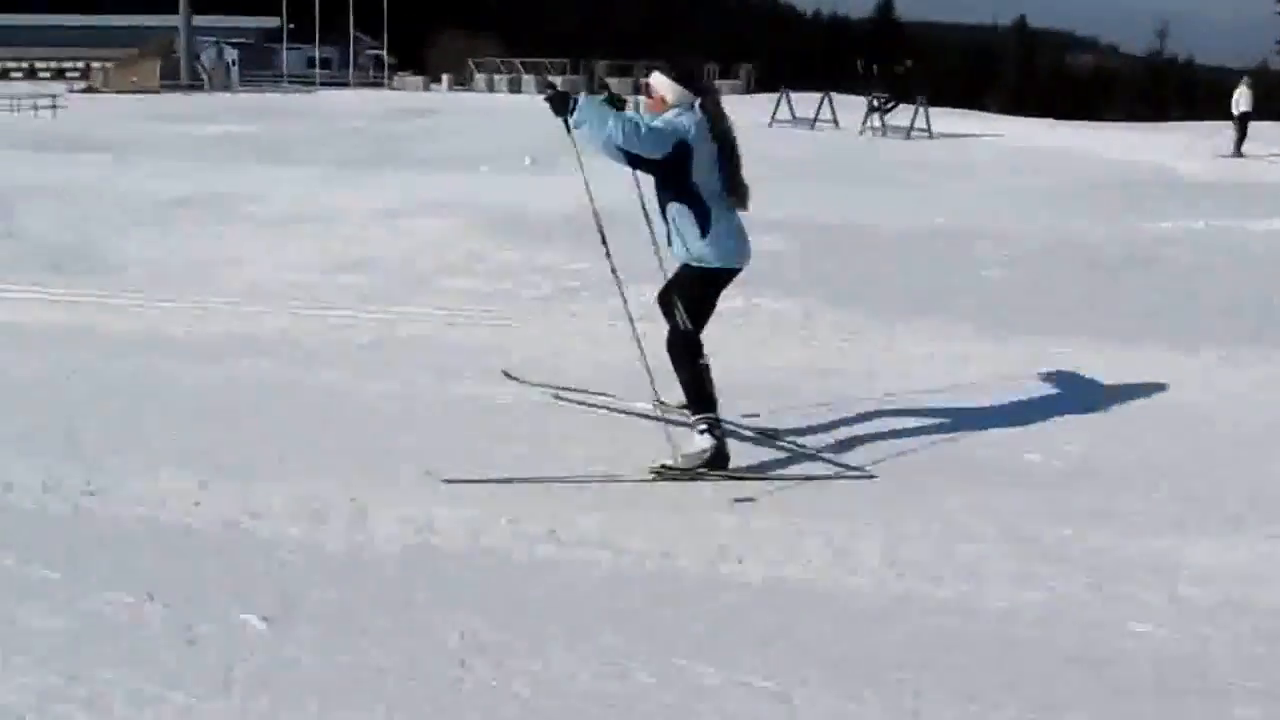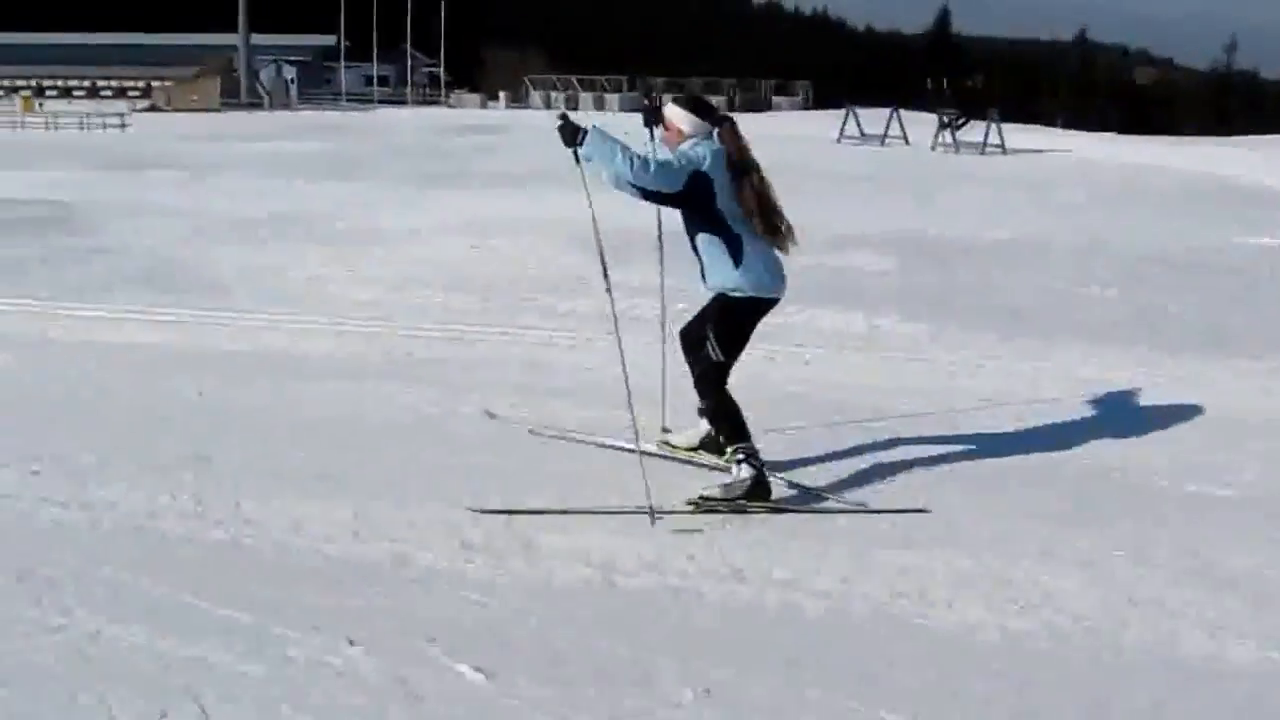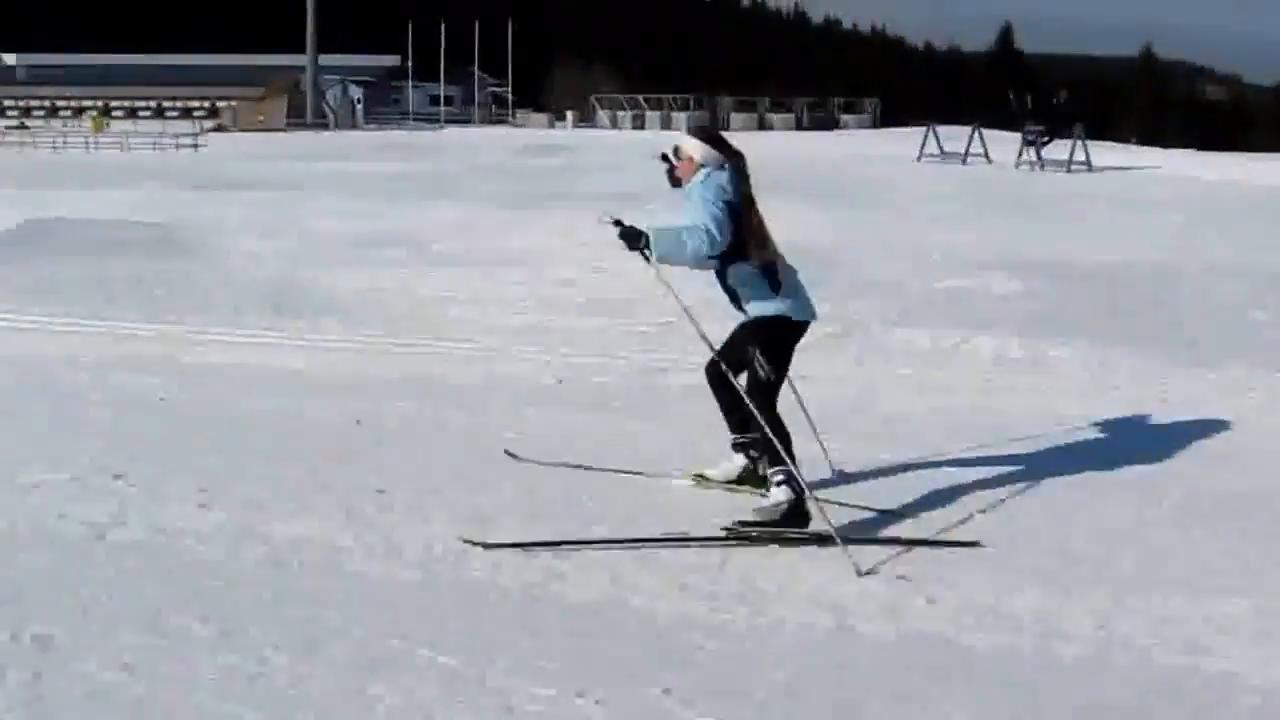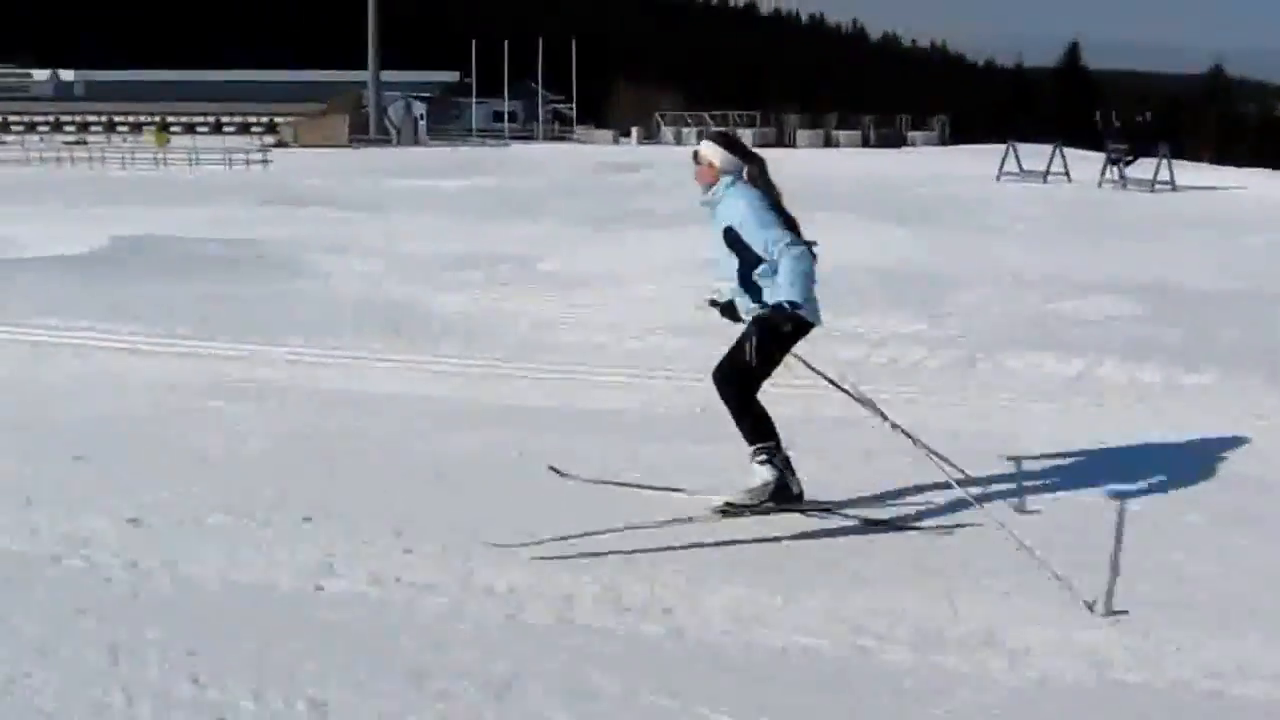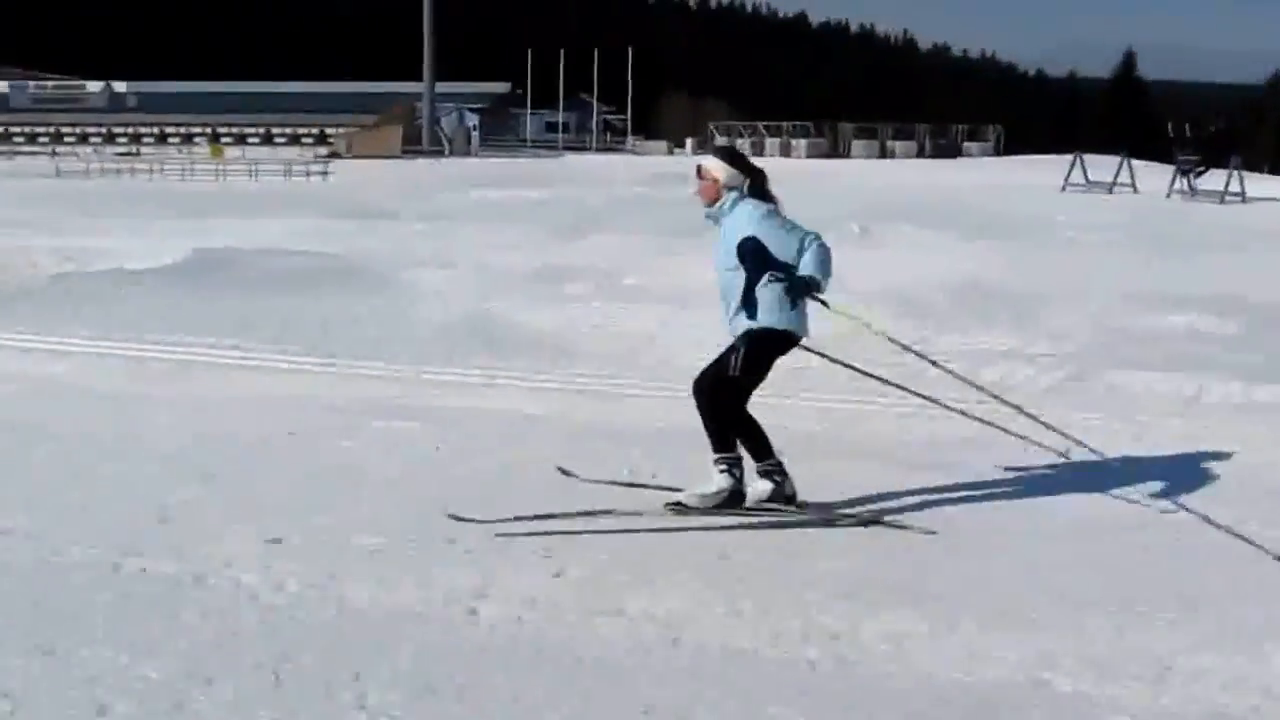
dt=0.2s
person 1, frame 1
left shoulder: (679, 129)
right shoulder: (696, 126)
left elbow: (630, 137)
left wrist: (574, 107)
right wrist: (620, 107)
left hip: (708, 254)
right hip: (721, 249)
left knee: (680, 342)
right knee: (669, 301)
left ankle: (709, 441)
right ankle: (698, 392)
person 1, frame 2
left shoulder: (695, 159)
right shoulder: (716, 155)
left elbow: (645, 174)
left wrist: (587, 140)
right wrist: (661, 122)
left hip: (741, 285)
right hip: (755, 280)
left knee: (711, 376)
right knee: (693, 338)
left ankle: (750, 470)
right ankle: (713, 429)
person 1, frame 3
left shoulder: (709, 190)
right shoulder: (721, 186)
left elbow: (706, 240)
left wrist: (649, 240)
right wrist: (683, 182)
left hip: (774, 309)
right hip: (768, 308)
left knee: (761, 398)
right knee: (718, 371)
left ankle: (789, 495)
right ankle: (751, 458)
person 1, frame 4
left shoulder: (743, 202)
right shoulder: (731, 202)
left elbow: (793, 251)
left wrist: (789, 300)
right wrist: (734, 298)
left hip: (780, 311)
right hip: (771, 310)
left knee: (727, 378)
right knee: (738, 390)
left ankle: (770, 471)
right ankle: (780, 477)
person 1, frame 5
left shoulder: (755, 215)
right shoulder: (733, 217)
left elbow: (814, 247)
left wrist: (809, 278)
left hip: (771, 325)
right hip: (761, 324)
left knee: (706, 387)
right knee: (731, 403)
left ankle: (728, 479)
right ankle: (776, 482)
